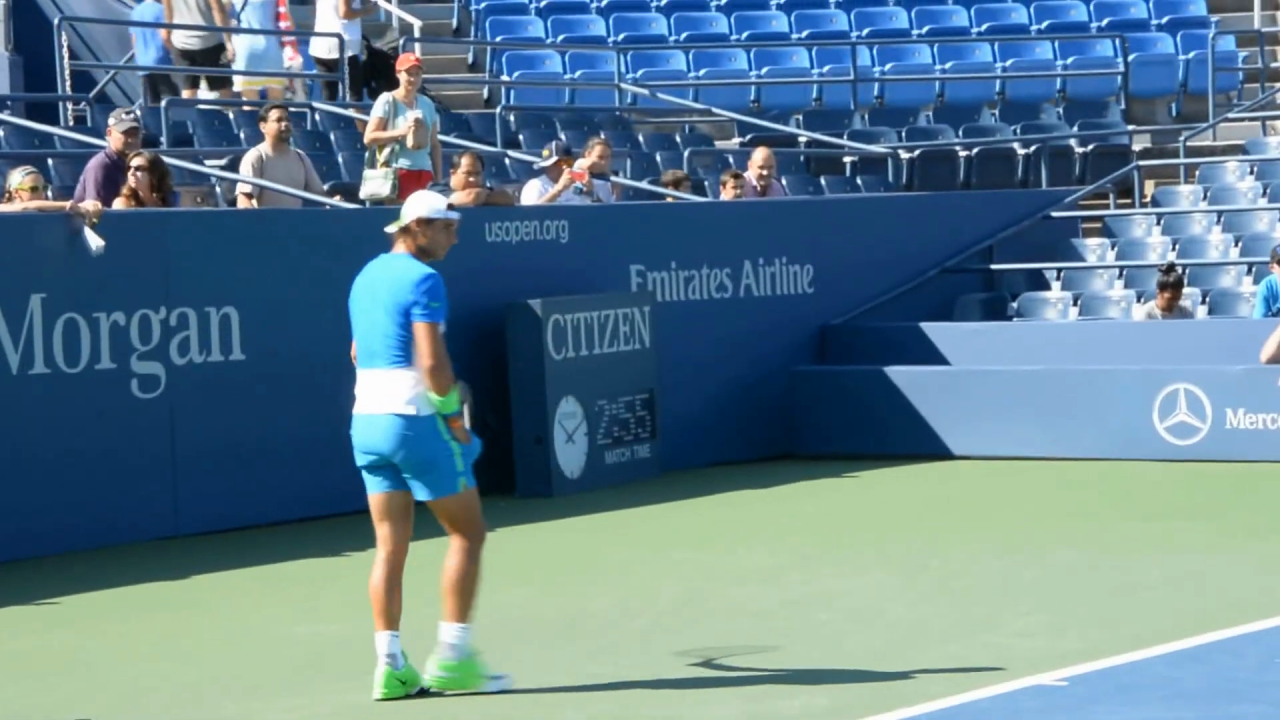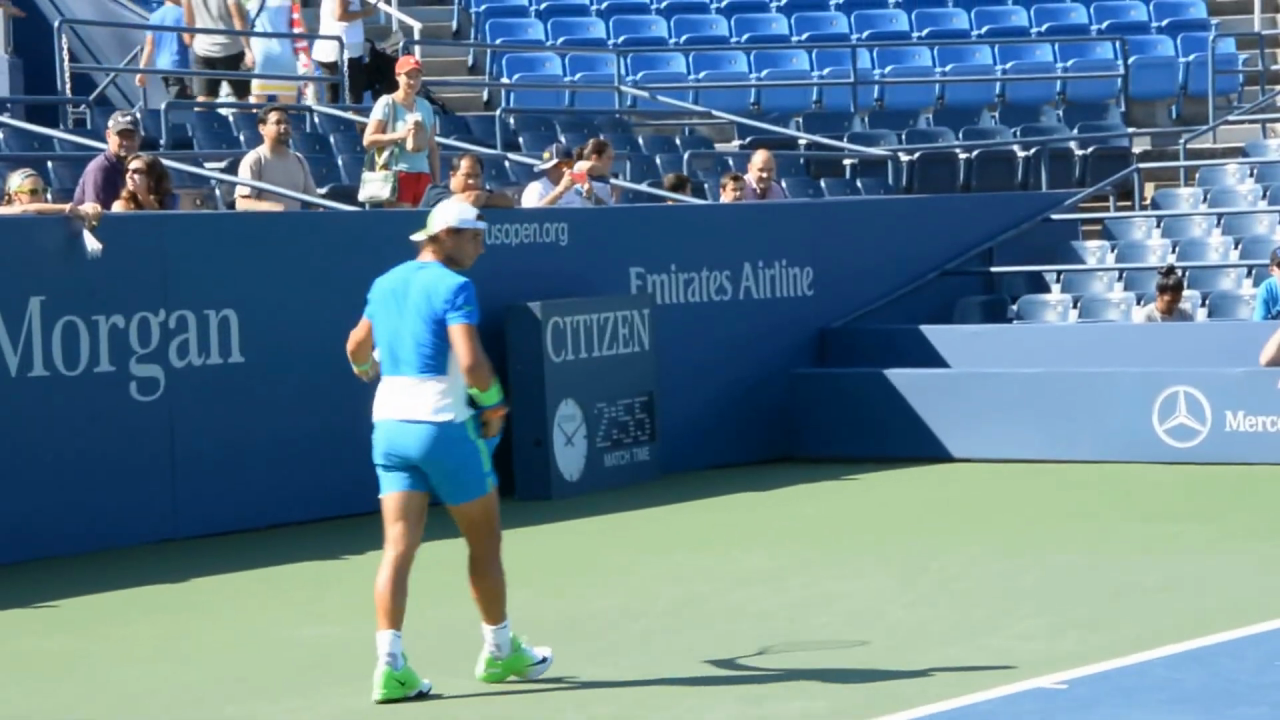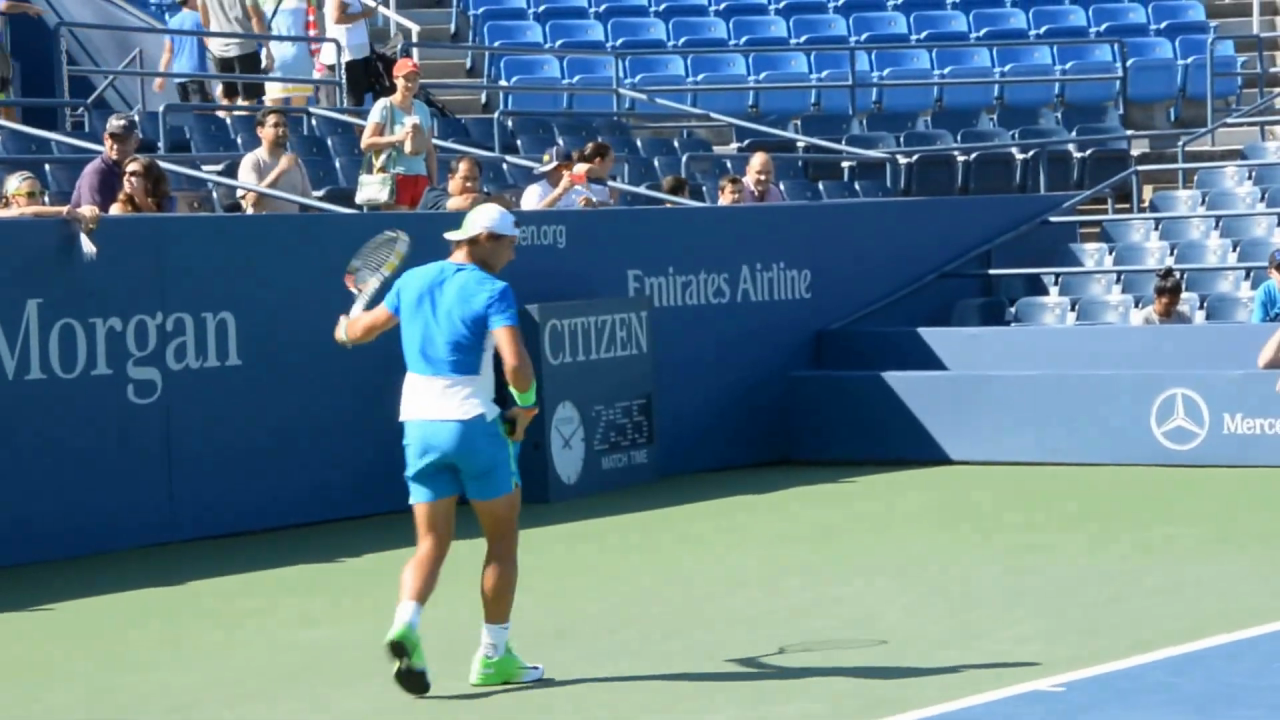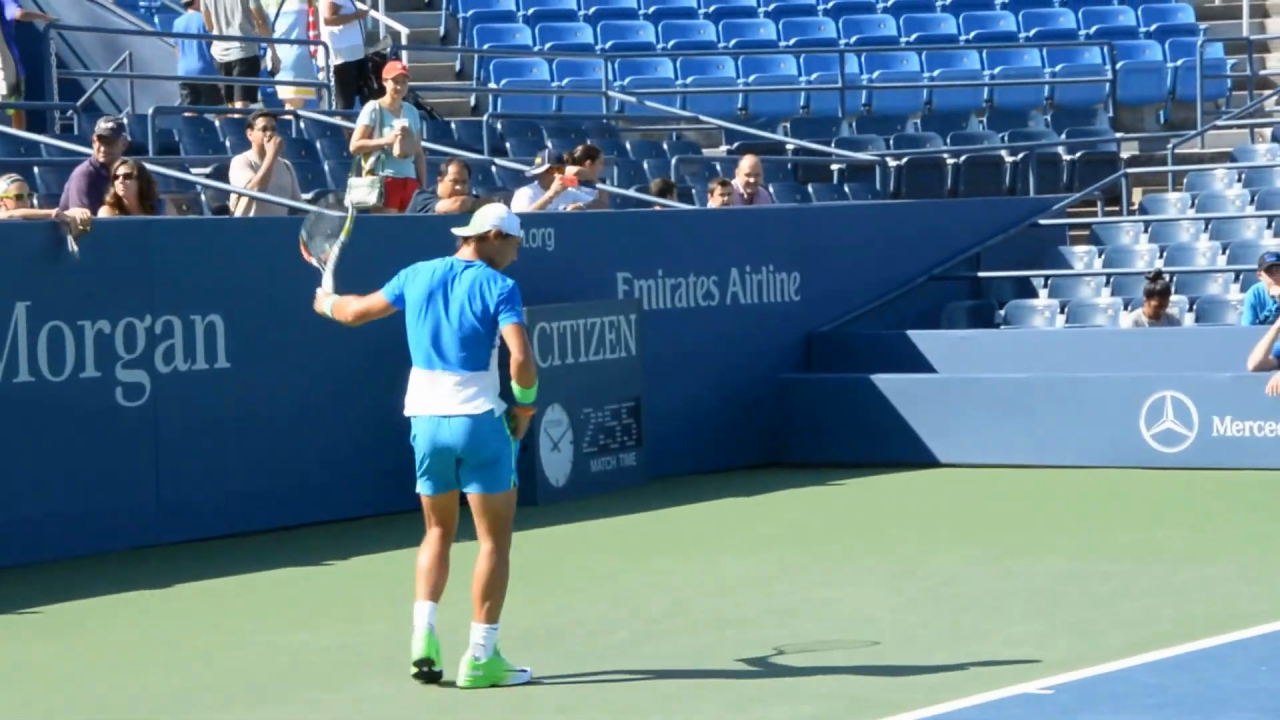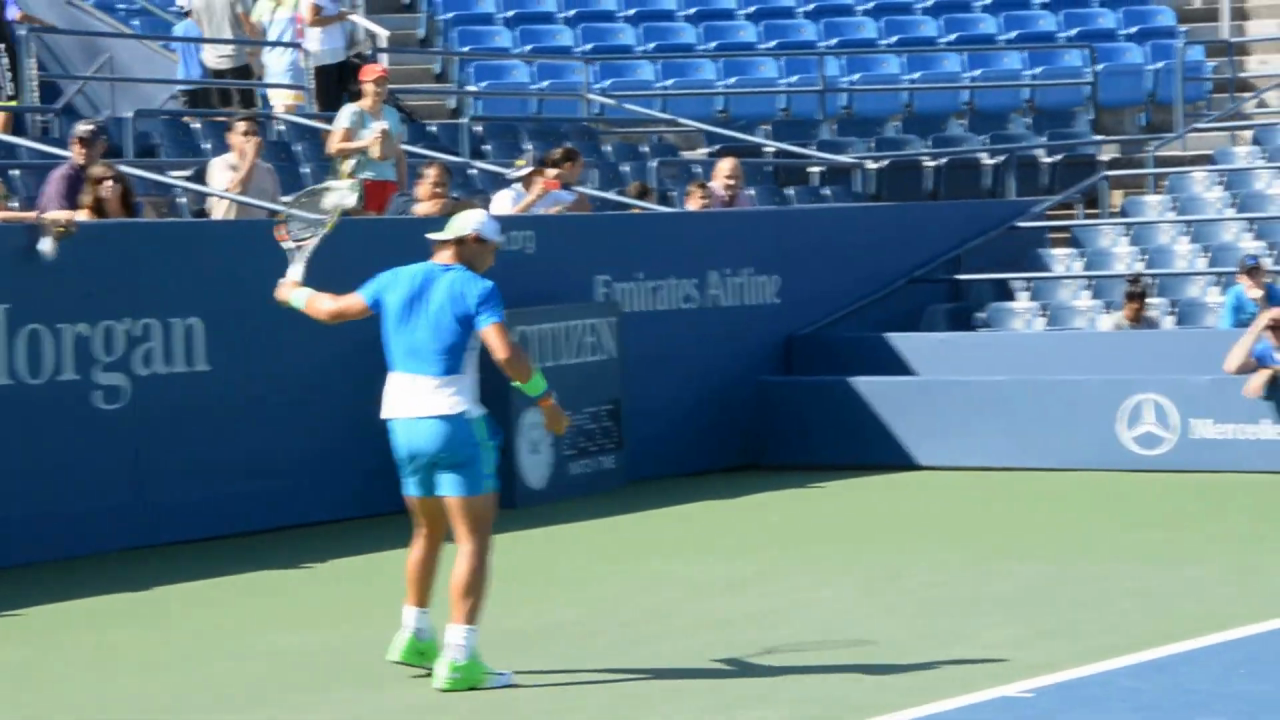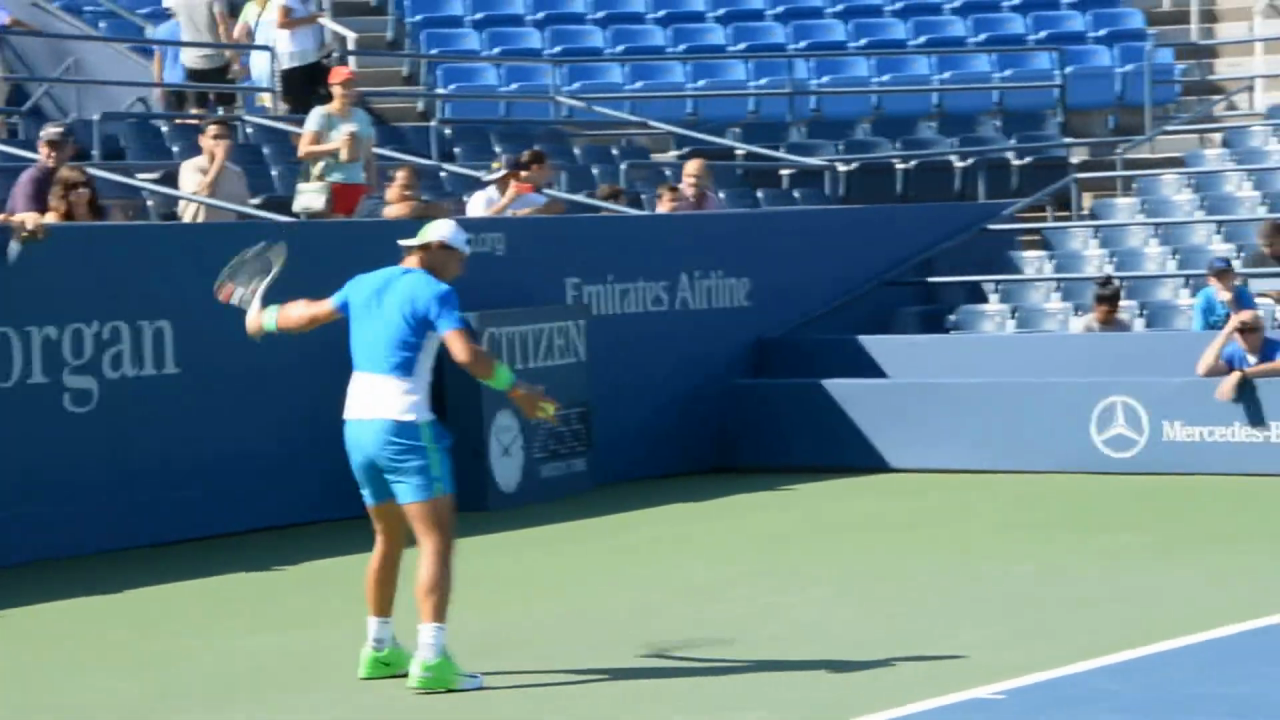
dt=0.2s
person 1, frame 1
left shoulder: (367, 275)
right shoulder: (423, 279)
right elbow: (432, 362)
right wrist: (454, 415)
left hip: (366, 423)
right hip: (415, 423)
left knee: (390, 547)
right knee: (466, 537)
left ankle: (391, 667)
right ankle: (454, 659)
person 1, frame 2
left shoulder: (386, 283)
right shoulder: (455, 287)
left elbow: (356, 348)
right elbow: (471, 362)
left wrist: (367, 369)
right wrist: (494, 404)
left hip: (390, 428)
right hip: (443, 428)
left knee: (399, 549)
right knee: (485, 544)
left ankle: (391, 665)
right ankle: (500, 651)
person 1, frame 3
left shoulder: (413, 280)
right shoulder: (492, 291)
left elbow: (362, 330)
right elbow: (516, 363)
left wrist: (344, 327)
right wrist: (527, 406)
left hip: (420, 426)
right hip: (475, 426)
left knee: (432, 543)
right knee: (502, 544)
left ankle: (406, 627)
right ankle: (493, 656)
person 1, frame 4
left shoulder: (416, 276)
right shoulder: (499, 287)
left elbow: (355, 312)
right elbow: (522, 358)
left wrist: (325, 301)
right wrist: (525, 404)
left hip: (426, 421)
right hip: (479, 421)
left knee: (439, 532)
right knee: (494, 541)
left ankle: (425, 635)
right ankle: (481, 658)
person 1, frame 5
left shoulder: (394, 281)
right shoulder: (477, 289)
left elbow: (333, 309)
right elbow: (508, 354)
left wrist: (293, 293)
right wrist: (545, 398)
left hip: (404, 423)
right hip: (456, 423)
left knee: (427, 533)
right knee: (473, 542)
left ankle: (414, 638)
right ankle: (459, 660)
person 1, frame 6
left shoulder: (365, 284)
right shoulder: (434, 292)
left elbow: (309, 314)
right elbow: (467, 354)
left wrist: (266, 318)
right wrist: (517, 389)
left hip: (359, 426)
right hip: (404, 428)
left knee: (389, 540)
right knee: (436, 543)
left ankle: (379, 649)
right ankle: (432, 660)
